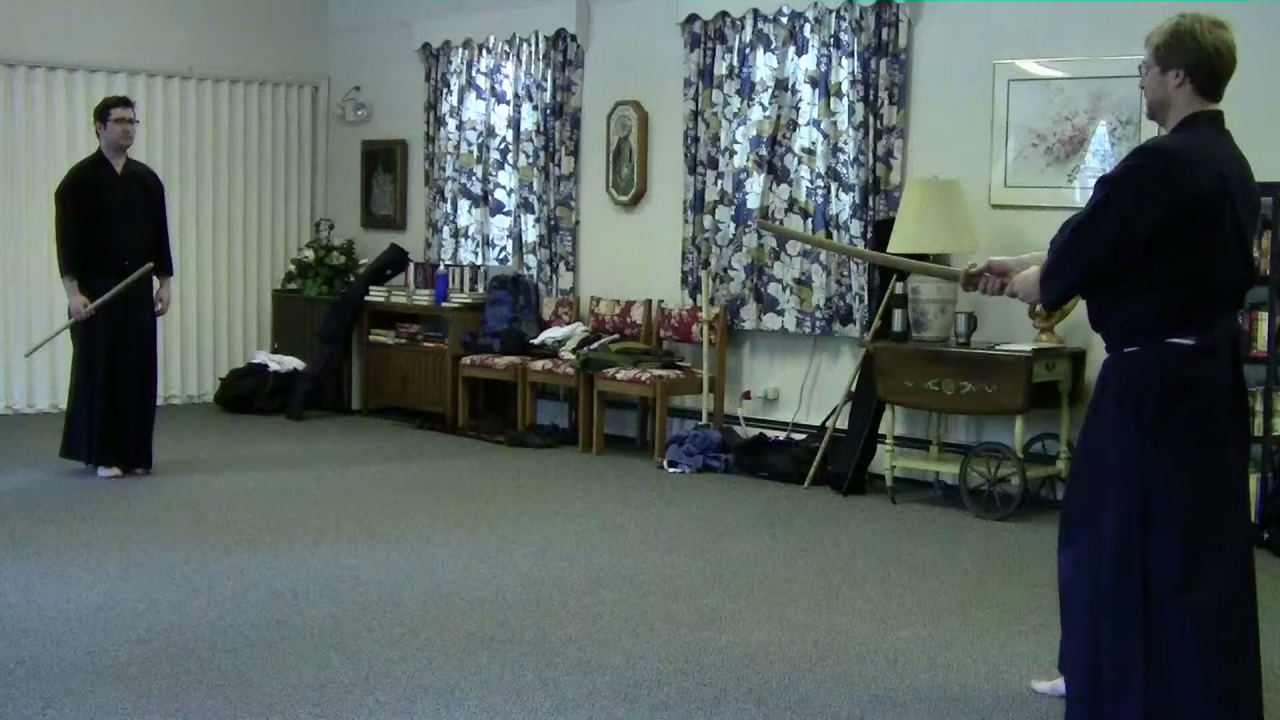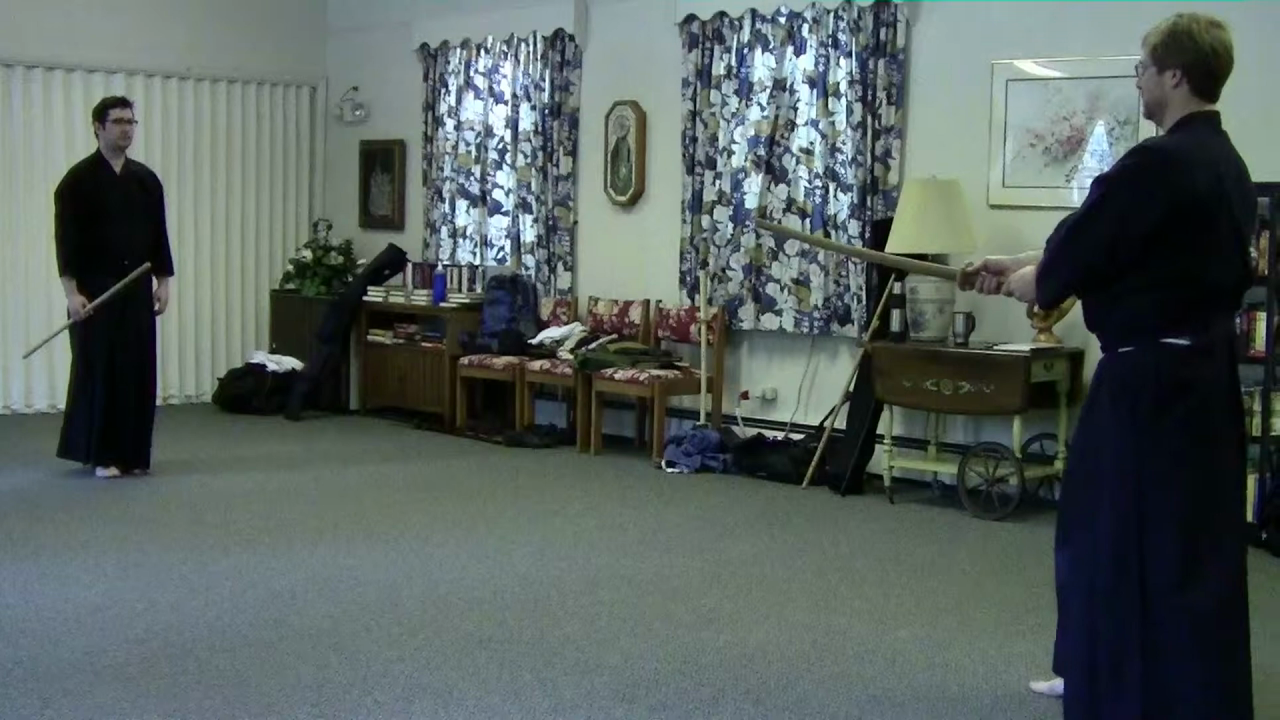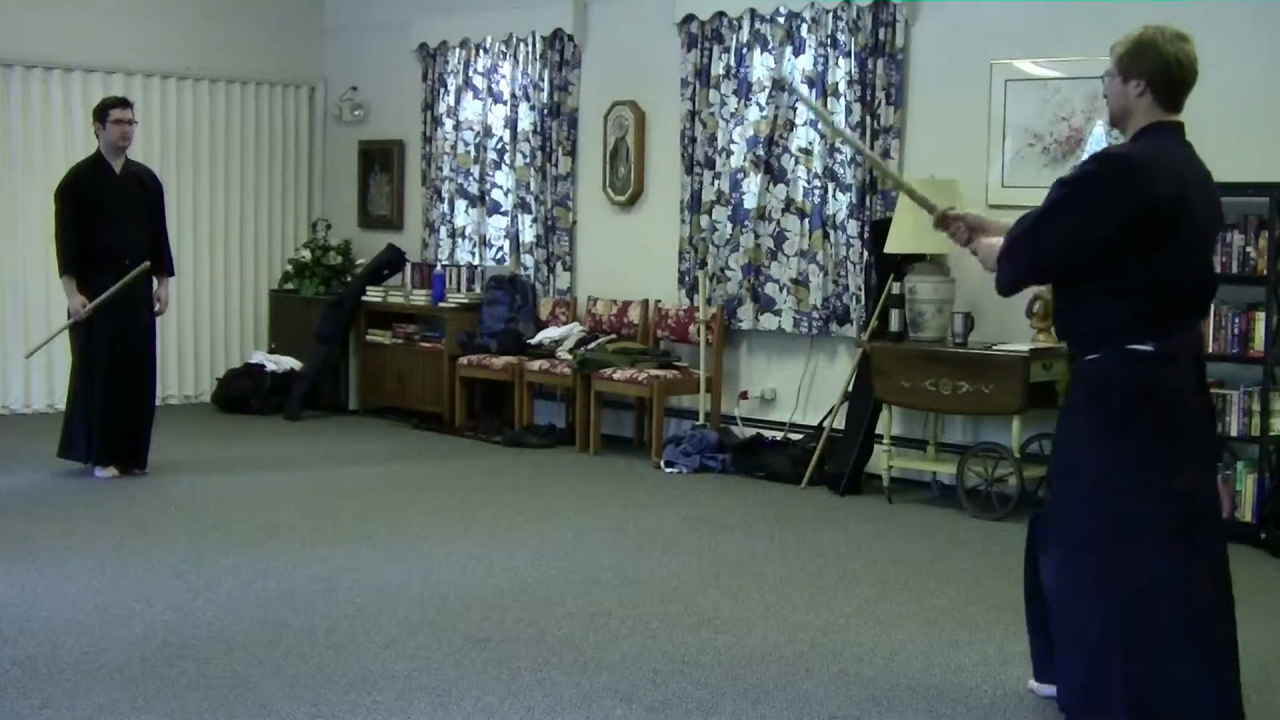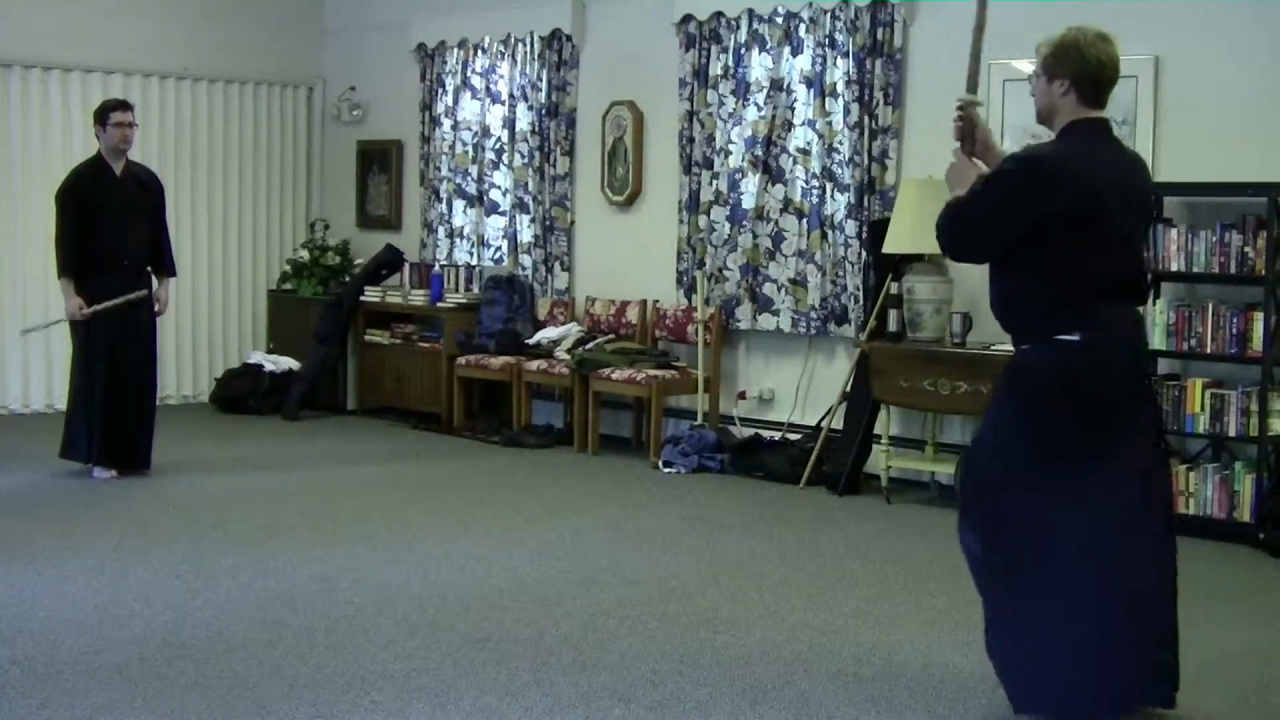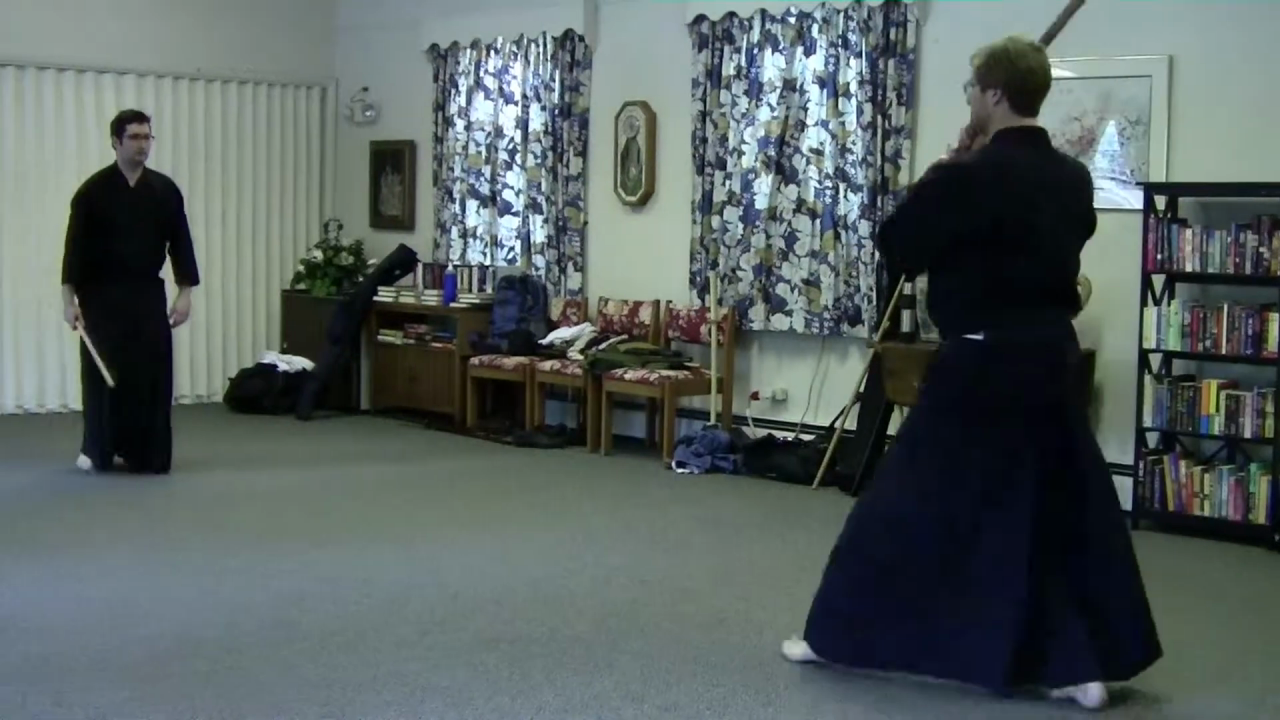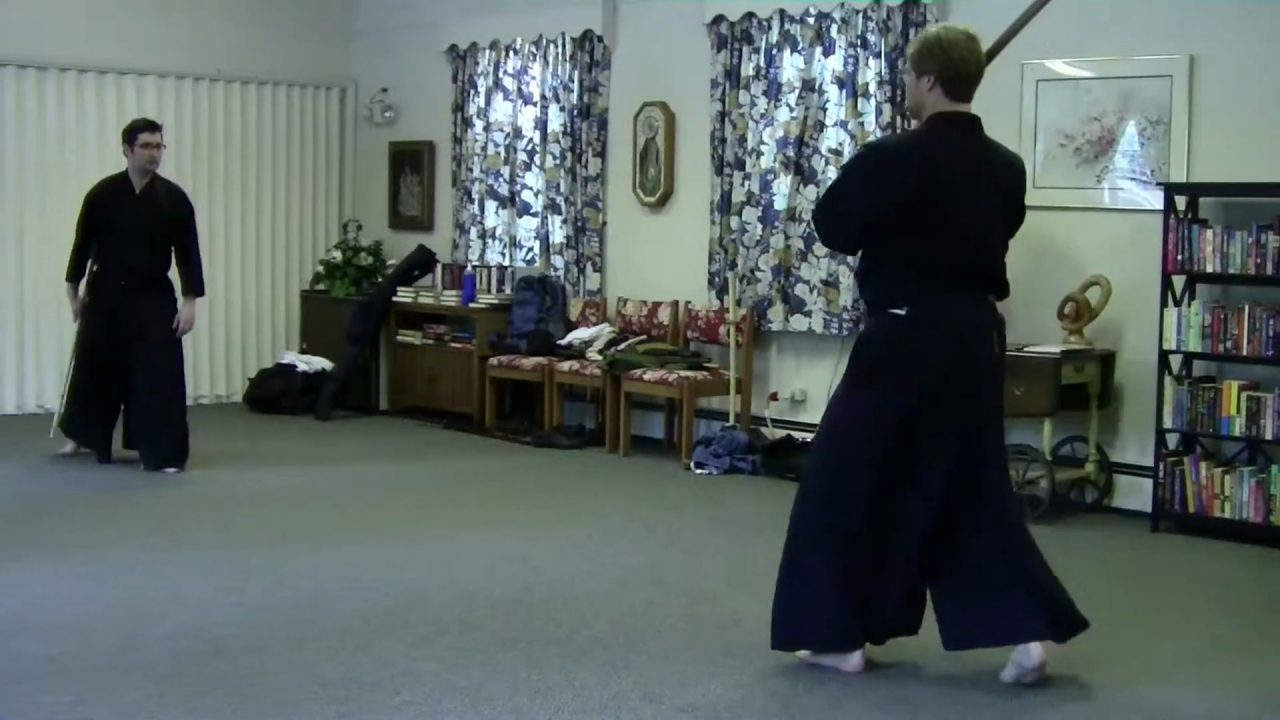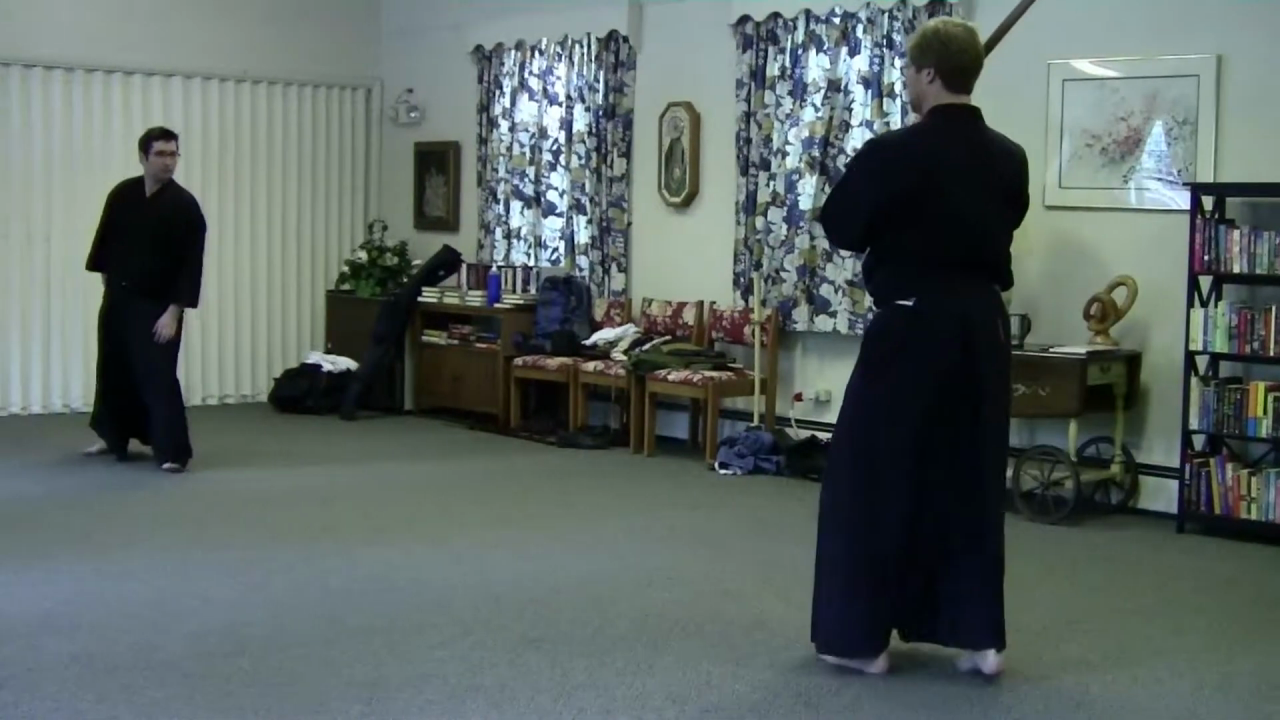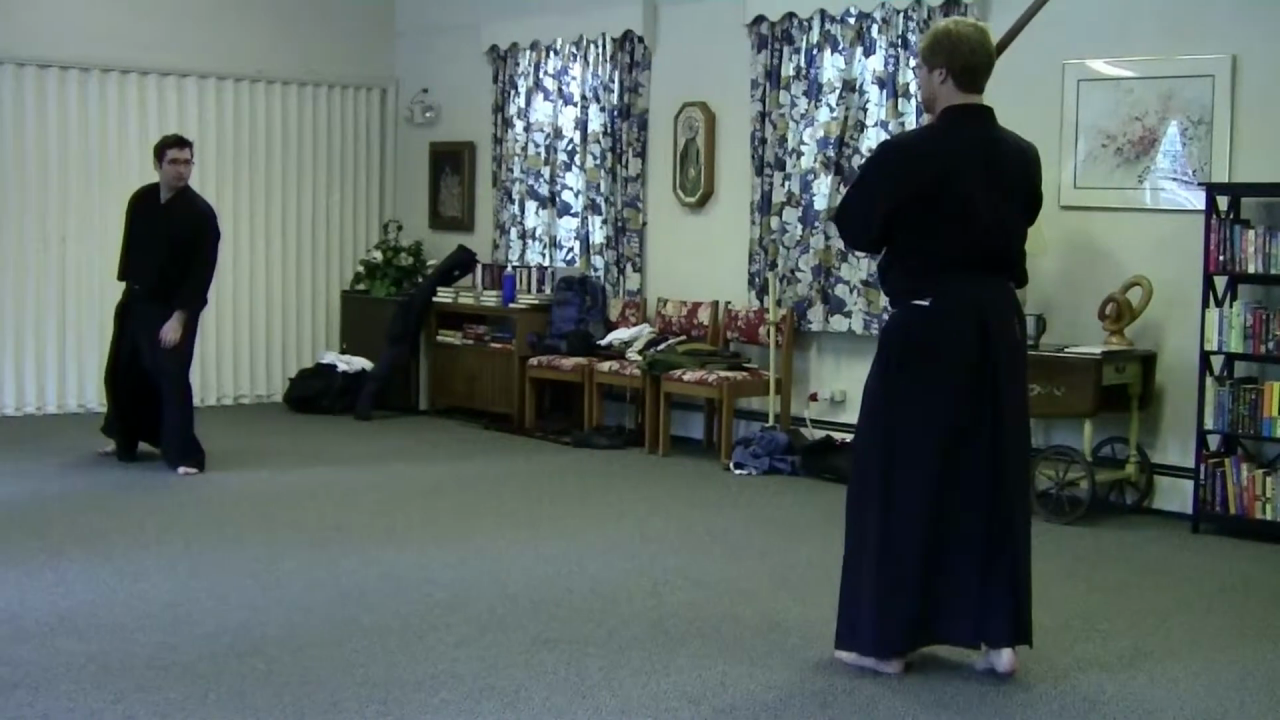
dt=0.3s
person 1, frame 1
left shoulder: (1164, 163)
right shoulder: (1227, 163)
left elbow: (1090, 248)
right elbow: (1111, 241)
left wrist: (1035, 280)
right wrist: (1025, 263)
left hip: (1158, 375)
right hip: (1200, 368)
left knee: (1142, 536)
person 1, frame 2
left shoulder: (1161, 163)
right shoulder: (1224, 163)
left elbow: (1084, 249)
right elbow: (1103, 239)
left wrist: (1030, 279)
right wrist: (1023, 262)
left hip: (1155, 375)
right hip: (1196, 368)
left knee: (1145, 537)
right knee: (1146, 530)
person 1, frame 3
left shoulder: (1123, 170)
right shoulder: (1189, 173)
left elbow: (1038, 250)
left wrist: (988, 248)
right wrist: (994, 228)
left hip: (1126, 380)
right hip: (1166, 373)
left knee: (1135, 544)
right knee: (1082, 527)
person 1, frame 4
left shoulder: (1042, 167)
right shoulder: (1128, 168)
left elbow: (958, 235)
left wrist: (967, 186)
right wrist: (995, 165)
left hip: (1062, 360)
right hip: (1119, 353)
left knee: (1005, 503)
right knee: (1112, 511)
person 1, frame 5
left shoulder: (968, 178)
right shoulder: (1072, 179)
left elbow: (896, 248)
left wrist: (928, 194)
left hip: (982, 360)
right hip: (1048, 356)
left knee: (908, 495)
right knee: (1063, 507)
left ankle: (840, 638)
right ankle: (1085, 665)
person 1, frame 6
left shoulder: (889, 159)
right shoulder: (1005, 166)
left elbow: (834, 228)
left hip: (904, 336)
right hip: (975, 336)
left knee: (847, 480)
right knee: (975, 488)
left ankle: (837, 636)
right ankle: (1025, 630)
person 1, frame 7
left shoulder: (892, 153)
right shoulder: (1008, 158)
left elbow: (840, 227)
left hip: (911, 327)
right hip: (981, 327)
left knee: (873, 477)
right knee: (971, 482)
left ankle: (860, 635)
right ankle: (977, 636)
person 1, frame 8
left shoulder: (907, 154)
right shoulder: (1021, 157)
left elbow: (855, 229)
left hip: (926, 326)
right hip: (997, 326)
left knee: (898, 477)
right knee: (994, 478)
left ankle: (882, 637)
right ankle: (998, 635)
person 2, frame 1
left shoulder: (147, 178)
right shoulder: (80, 179)
left elbow: (159, 235)
right elbow: (67, 239)
left wrist: (164, 283)
right wrist: (73, 292)
left hip: (138, 289)
right hip: (95, 290)
left knee: (138, 370)
right knee: (98, 369)
left ankle: (132, 452)
right ankle: (102, 453)
person 2, frame 2
left shoulder: (146, 179)
right shoulder: (79, 179)
left elbow: (158, 234)
right elbow: (67, 239)
left wrist: (163, 282)
right wrist: (72, 291)
left hip: (136, 289)
right hip: (94, 289)
left knee: (137, 370)
right knee: (97, 370)
left ankle: (130, 452)
right ankle: (100, 453)
person 2, frame 3
left shoulder: (145, 179)
right shoulder: (79, 179)
left elbow: (158, 234)
right elbow: (66, 239)
left wrist: (163, 282)
right wrist: (72, 291)
left hip: (137, 289)
right hip: (94, 290)
left knee: (137, 370)
right knee: (97, 370)
left ankle: (129, 453)
right ankle: (100, 454)
person 2, frame 4
left shoulder: (147, 180)
right shoulder: (80, 181)
left elbow: (159, 235)
right elbow: (67, 240)
left wrist: (163, 282)
right wrist: (70, 292)
left hip: (135, 289)
right hip: (94, 290)
left knee: (138, 371)
right knee: (97, 371)
left ankle: (130, 453)
right ankle: (99, 455)
person 2, frame 5
left shoulder: (165, 189)
right shoulder: (94, 190)
left elbow: (180, 243)
right elbow: (76, 246)
left wrist: (185, 293)
right wrist: (70, 299)
left hip: (148, 294)
right hip: (102, 295)
left knee: (152, 374)
right knee: (102, 373)
left ankle: (144, 454)
right ankle: (96, 449)
person 2, frame 6
left shoulder: (173, 198)
right shoulder: (103, 194)
left elbow: (187, 253)
right elbow: (83, 244)
left wrist: (189, 302)
right wrist: (74, 291)
left hip: (153, 299)
right hip: (105, 297)
left knee: (162, 373)
right knee: (94, 366)
left ankle: (163, 452)
right ankle: (85, 435)
person 2, frame 7
left shoulder: (184, 206)
right shoulder: (121, 194)
left elbow: (191, 263)
right elbow: (104, 239)
left wrist: (175, 311)
right wrist: (107, 280)
left hip: (158, 303)
right hip: (119, 296)
left knee: (159, 372)
right knee: (113, 369)
left ankle: (172, 451)
right ankle: (113, 436)
person 2, frame 8
left shoulder: (200, 213)
right shoulder: (140, 200)
left elbow: (201, 272)
right elbow: (131, 248)
left wrist: (179, 318)
right wrist: (131, 287)
left hip: (173, 307)
right hip: (135, 301)
left knee: (172, 375)
right knee: (123, 372)
left ankle: (184, 454)
right ankle: (126, 439)
